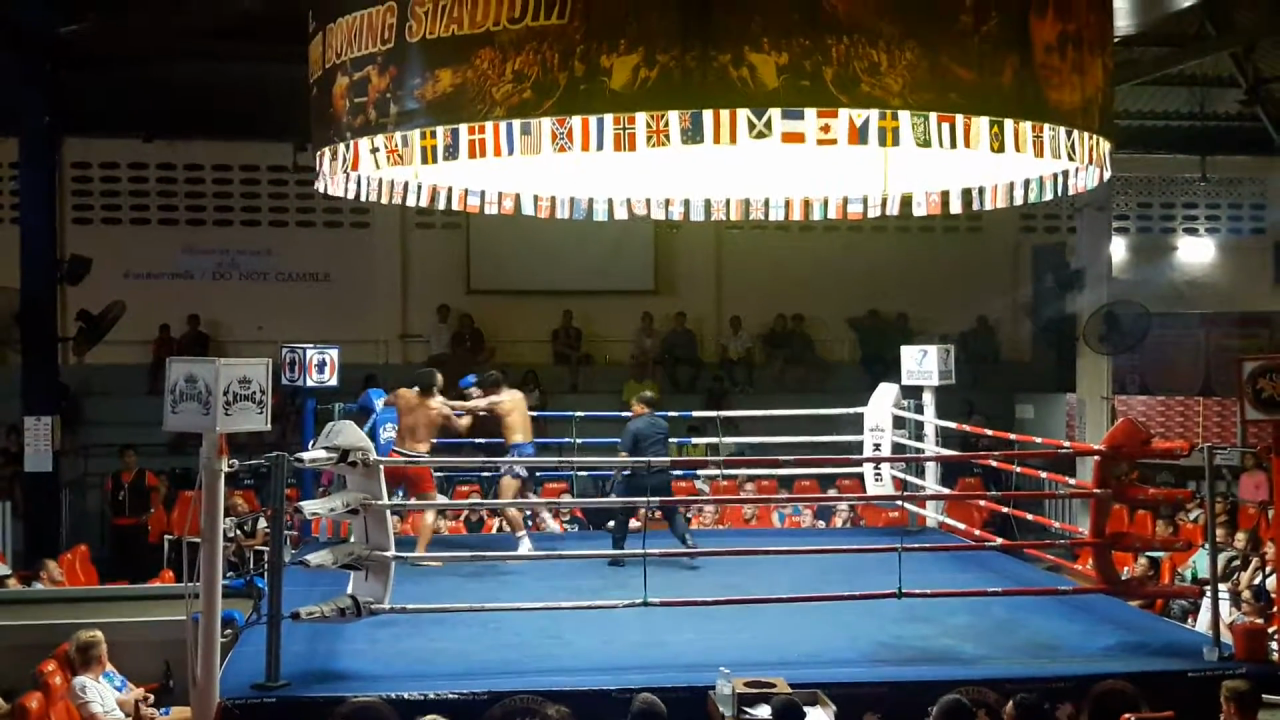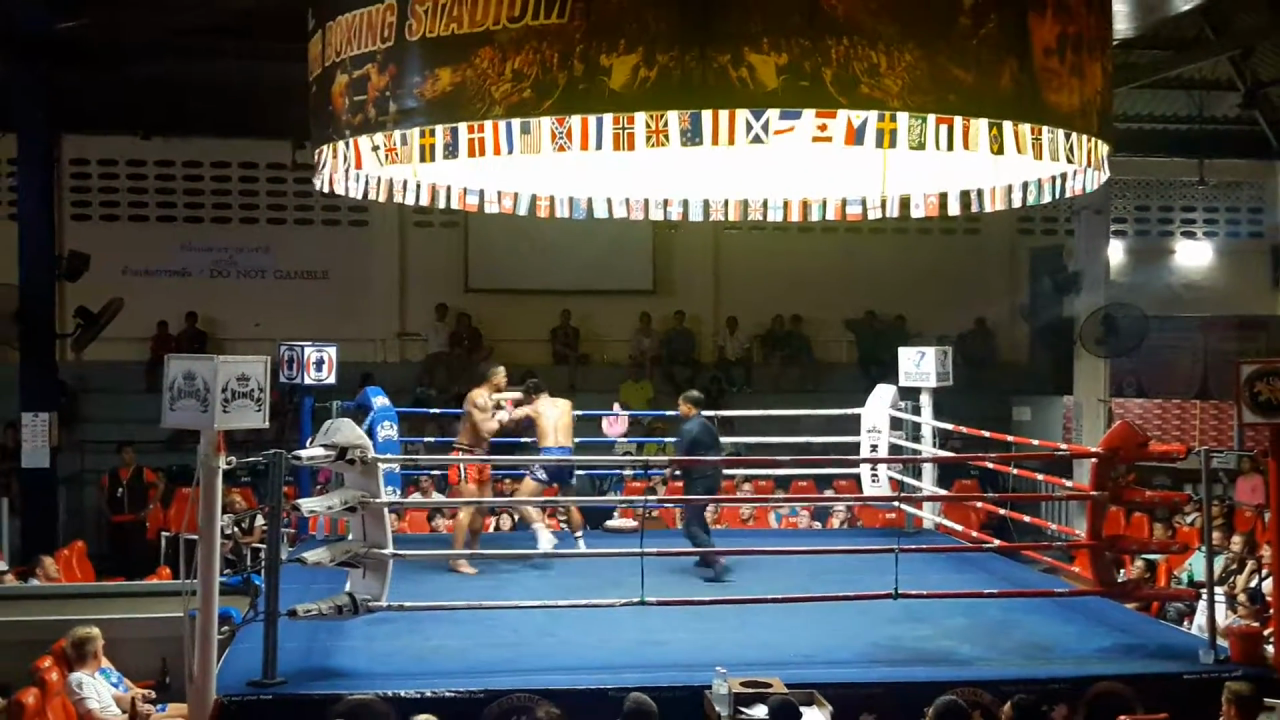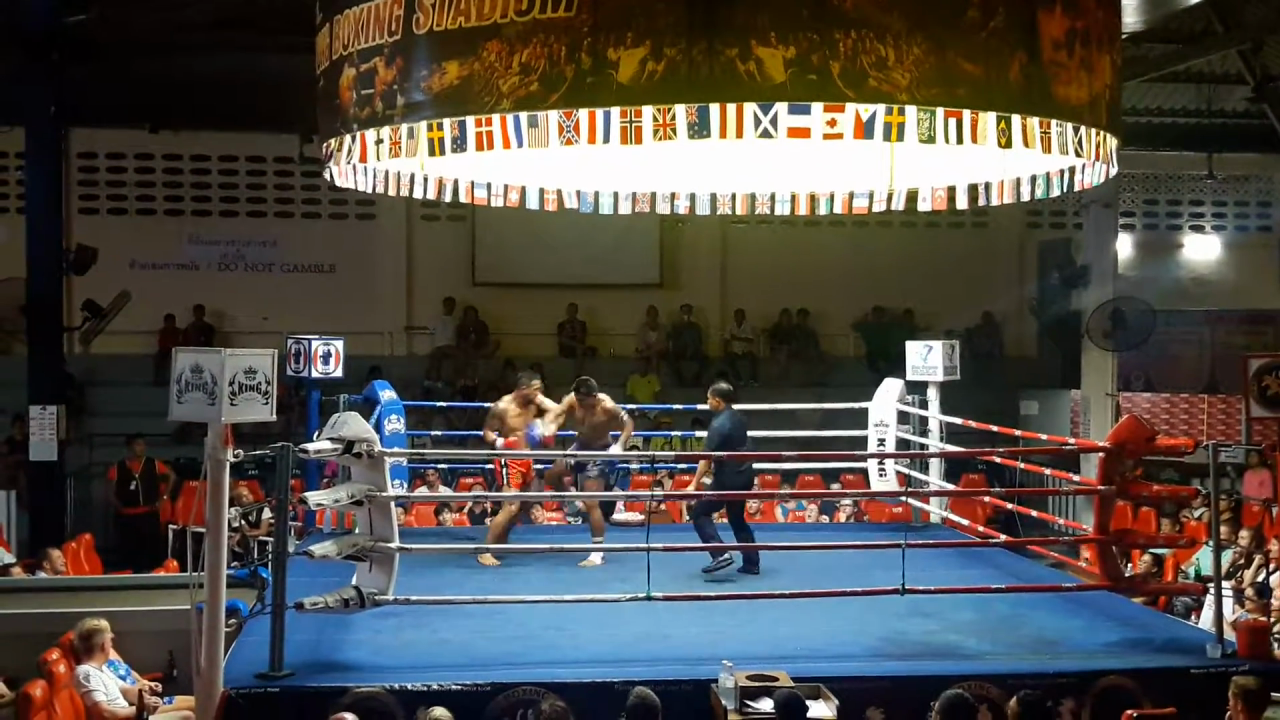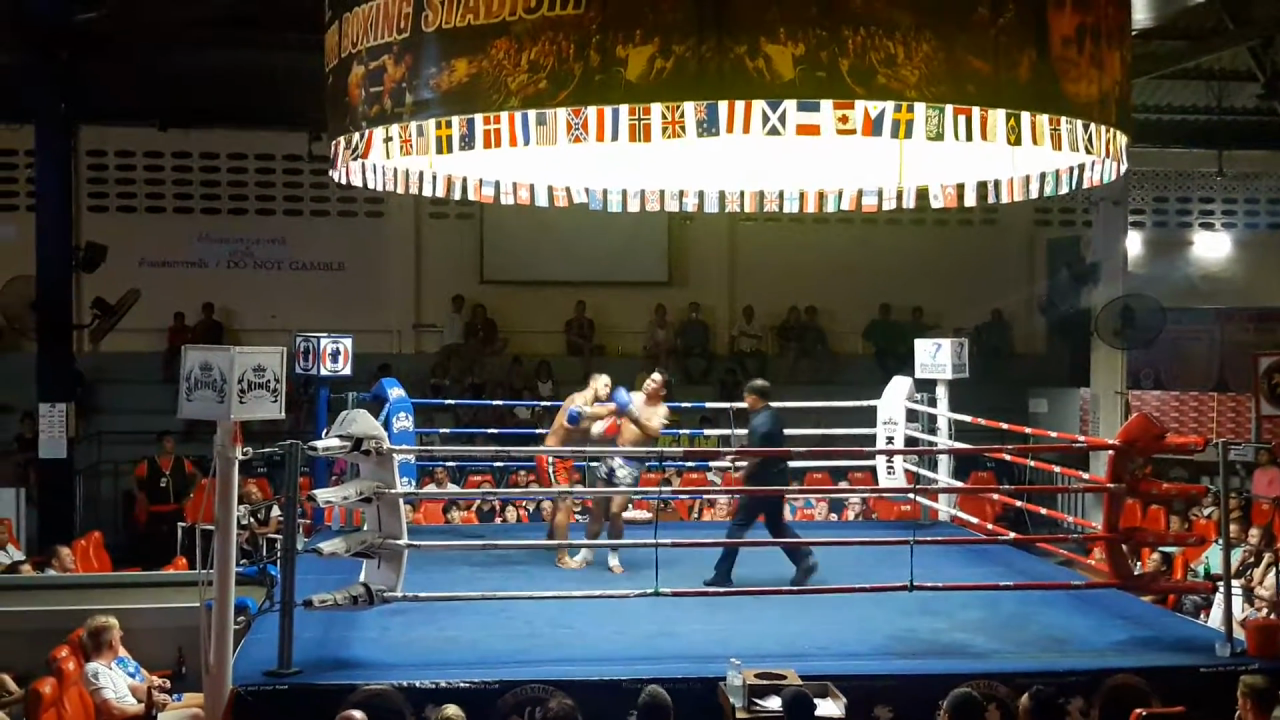
dt=0.5s
person 1, frame 1
left shoulder: (403, 395)
right shoulder: (442, 410)
left elbow: (387, 402)
right elbow: (461, 426)
left hip: (396, 457)
right hip: (418, 462)
right knee: (431, 507)
right ankle: (421, 554)
person 1, frame 2
left shoulder: (490, 399)
right shoulder: (478, 398)
right elbow: (486, 430)
right wrist: (500, 417)
left hip: (480, 457)
right hip: (465, 456)
left knee: (484, 507)
right knee: (468, 507)
left ankle: (471, 550)
right ankle: (457, 558)
person 1, frame 3
left shoulder: (537, 400)
right shoulder: (502, 407)
left elbow: (554, 410)
right elbow: (487, 433)
right wrist: (501, 443)
left hip: (526, 459)
right hip: (509, 461)
left knee: (526, 503)
right knee: (511, 508)
left ankle: (502, 540)
right ankle: (485, 552)
person 1, frame 4
left shoulder: (592, 406)
right shoulder: (579, 399)
left hip: (564, 459)
right hip: (552, 458)
left knee: (563, 502)
right knee: (564, 504)
left ankle: (551, 542)
right ankle: (562, 557)
person 2, frame 1
left shoulder: (633, 426)
right shoulder: (664, 425)
left elbow: (625, 455)
left wrist: (619, 474)
left hip: (639, 478)
right hip: (662, 477)
left knee: (622, 515)
right knee: (672, 513)
left ankle: (617, 555)
right ankle: (689, 543)
person 2, frame 2
left shoulder: (688, 428)
right shoulder: (709, 426)
right elbow: (718, 453)
left wrist: (665, 477)
left hip: (699, 481)
right hip: (712, 478)
left knee: (692, 526)
right knee: (697, 517)
left ankle: (718, 564)
right ankle: (708, 558)
person 2, frame 3
left shoulder: (718, 424)
right shoulder: (739, 419)
left elbow: (708, 458)
left wrist: (695, 482)
left hip: (728, 479)
right hip: (744, 477)
left knee: (700, 513)
right knee: (737, 518)
left ankle: (721, 554)
right ankle: (751, 563)
person 2, frame 4
left shoulder: (759, 423)
right shoulder: (774, 417)
left elbow: (756, 457)
left wrist: (744, 473)
left hip: (763, 482)
right hip: (778, 479)
left knee: (737, 526)
right knee: (776, 524)
left ankle: (722, 575)
right ankle: (804, 561)
person 3, frame 1
left shoulder: (496, 400)
right shoulder: (518, 394)
left elbow: (466, 407)
right wrist: (479, 395)
left hip: (518, 452)
right hip: (529, 449)
left knee: (504, 501)
right knee: (522, 493)
left ankle: (525, 545)
right ankle: (546, 519)
person 3, frame 2
left shoulder: (533, 407)
right shoulder: (567, 404)
left elbow: (510, 417)
left hip: (548, 457)
right hip: (567, 457)
left knee: (521, 500)
right knee: (569, 504)
left ankle: (543, 535)
right ankle: (581, 546)
person 3, frame 3
left shoulder: (608, 407)
right shoulder: (574, 398)
left elbow: (628, 424)
right elbow: (556, 415)
left wrist: (618, 445)
right wrist: (547, 429)
left hip: (599, 452)
right hip: (582, 445)
left knee: (590, 503)
right knee: (551, 476)
left ankle: (597, 553)
person 3, frame 4
left shoulder: (661, 410)
right shoulder: (633, 398)
left elbow: (654, 432)
right elbow: (612, 415)
left wrist: (634, 416)
right wrist: (601, 425)
left hip: (632, 463)
right hip: (613, 457)
left knee: (615, 512)
right knee: (597, 511)
left ankle: (613, 556)
right ankle: (587, 552)
